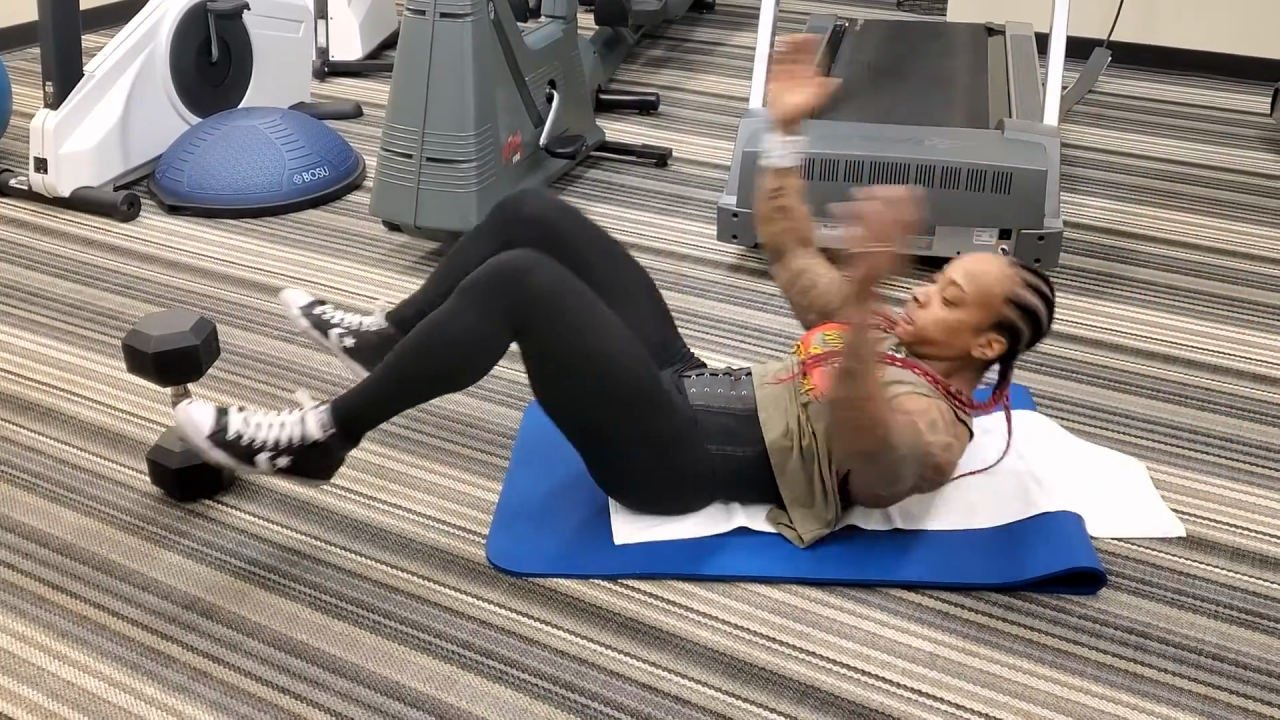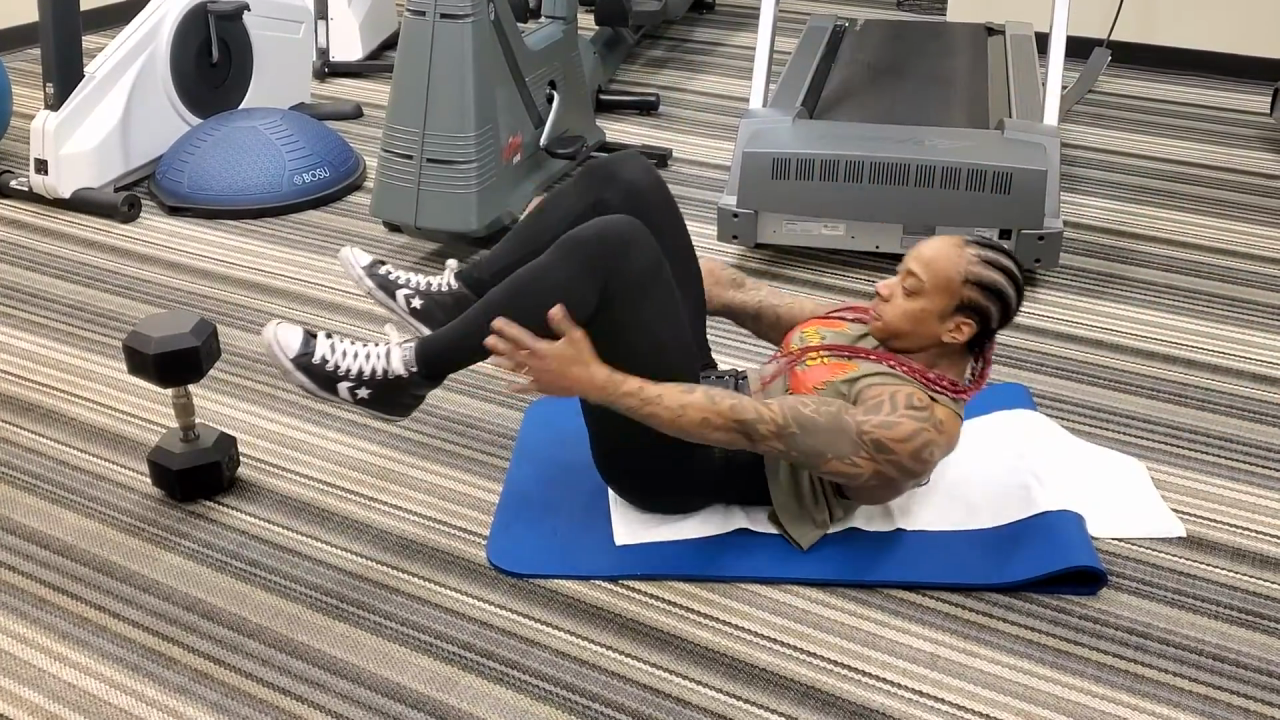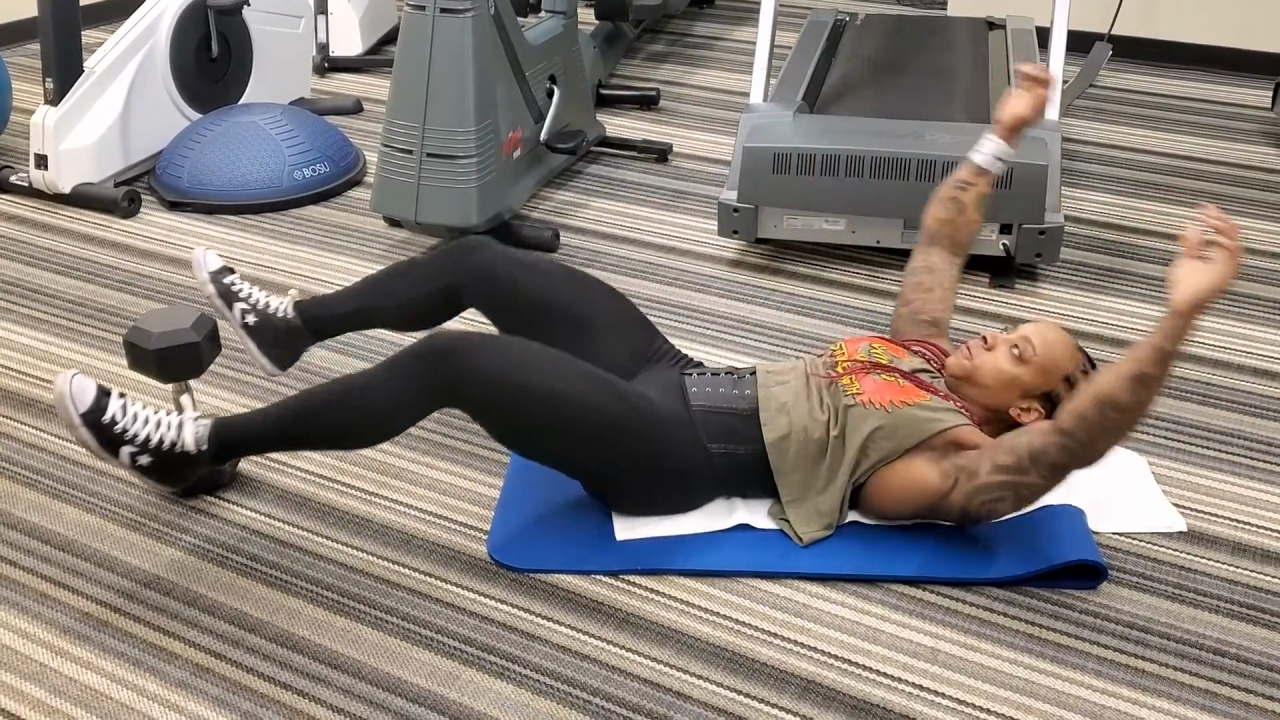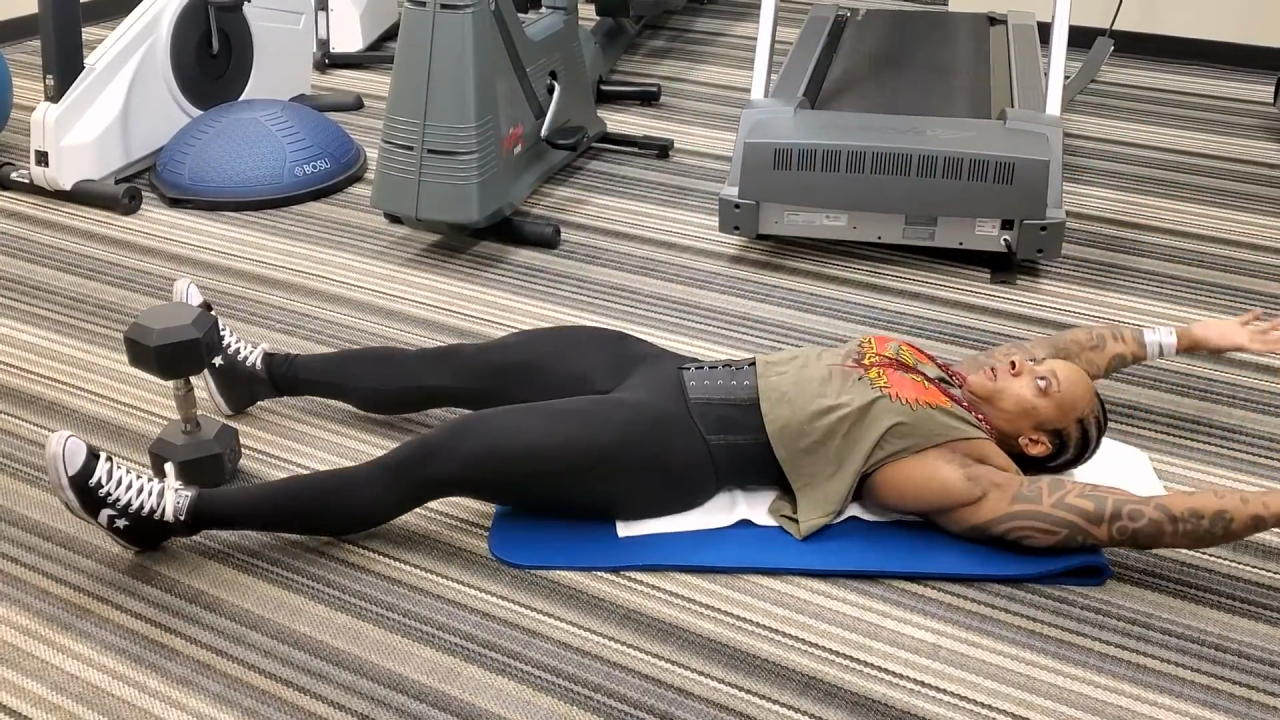
dt=0.5s
person 1, frame 1
left shoulder: (928, 435)
right shoulder: (893, 326)
left elbow: (858, 437)
right elbow: (787, 247)
right wrist: (788, 128)
left hip: (671, 461)
right hip: (691, 392)
left knee: (514, 279)
right knee: (535, 217)
left ankle: (323, 437)
right ankle: (380, 339)
person 1, frame 2
left shoulder: (911, 427)
right shoulder: (890, 330)
left elbow: (756, 426)
right elbow: (739, 288)
left wrist: (595, 381)
left hip: (674, 462)
right hip: (699, 386)
left knee: (610, 240)
right knee: (626, 180)
left ankle: (404, 369)
right ankle: (454, 297)
person 1, frame 3
left shoulder: (964, 469)
right shoulder: (926, 358)
left elbow: (1075, 435)
right elbow: (938, 238)
left wrist: (1178, 315)
right wrist: (999, 140)
left hip: (669, 454)
right hip: (672, 371)
left knee: (444, 364)
right knee: (472, 264)
left ankle: (195, 446)
right ankle: (286, 325)
person 1, frame 4
left shoulder: (978, 476)
right shoulder: (965, 383)
left elbow: (1129, 514)
right elbow: (1067, 334)
left hip: (674, 451)
right hip: (677, 372)
left knee: (430, 461)
right knee: (454, 371)
left ankle: (174, 511)
right ankle: (255, 369)
